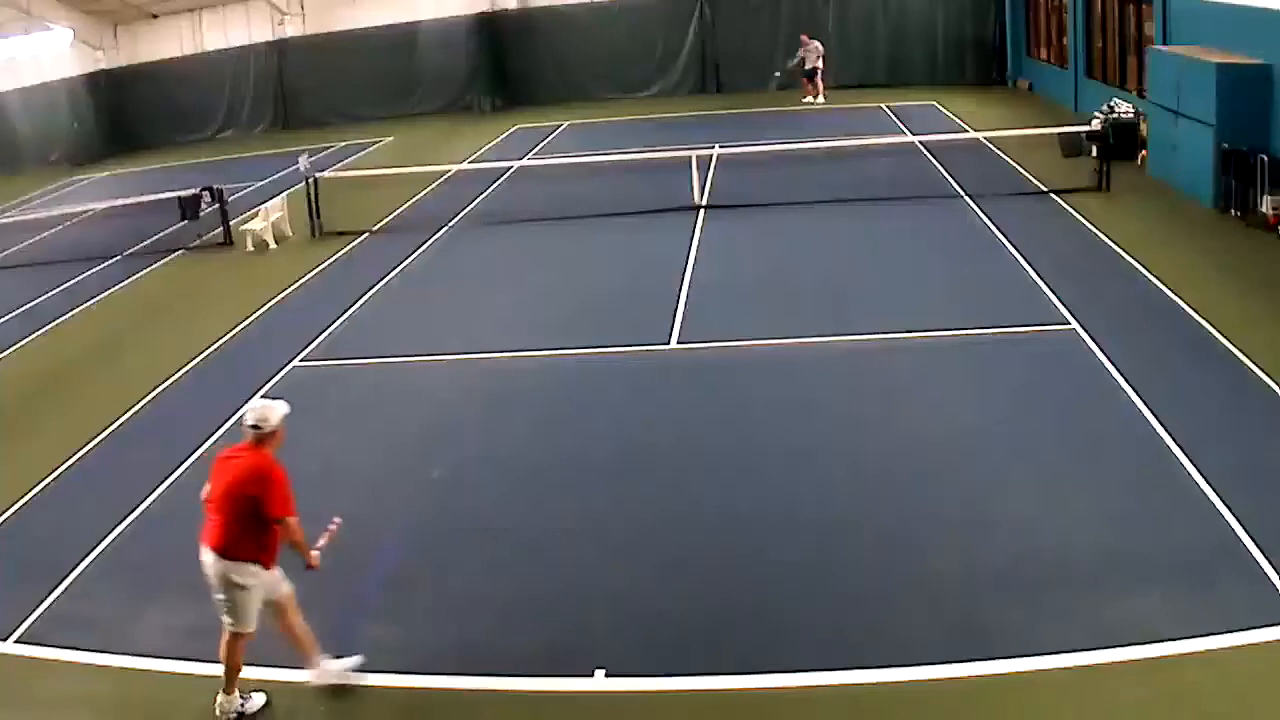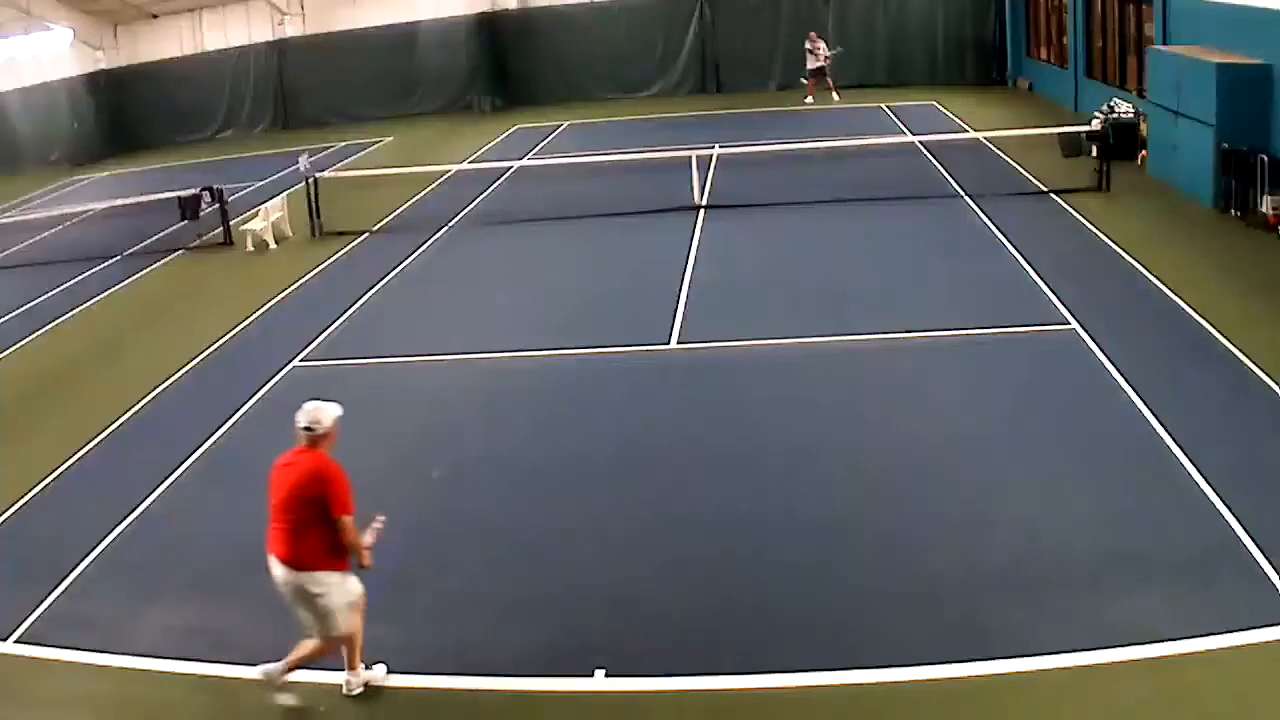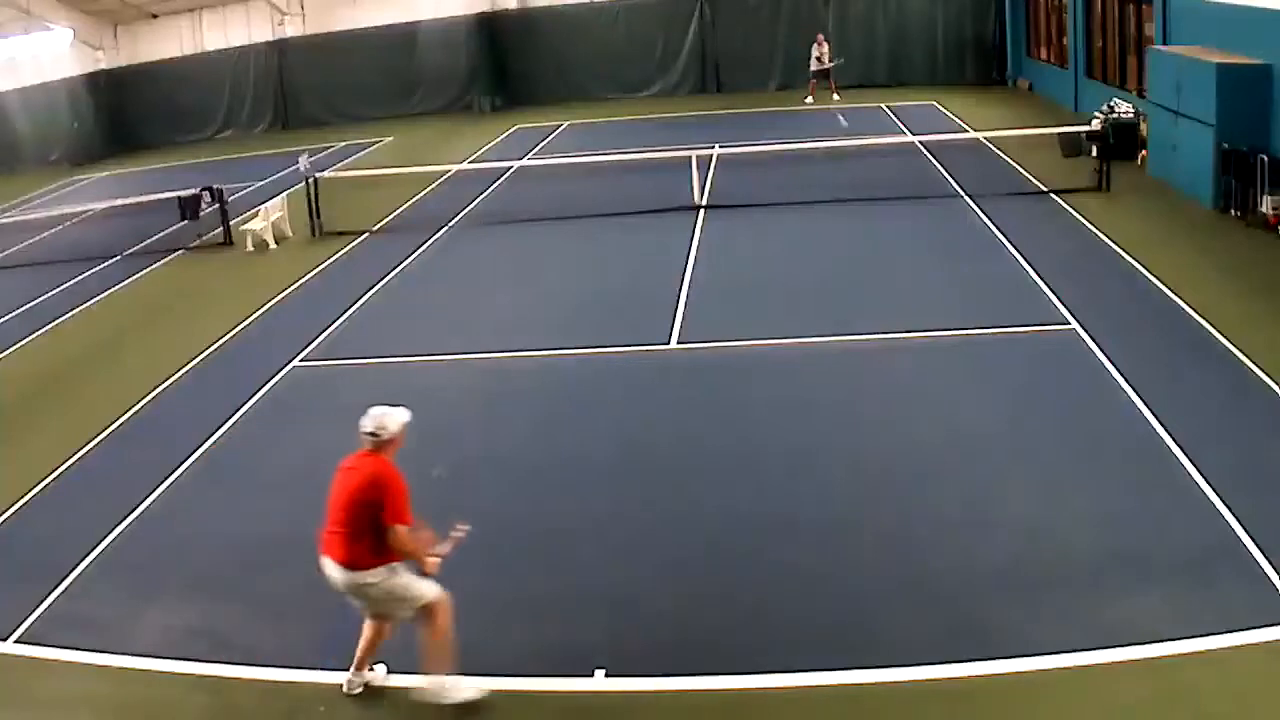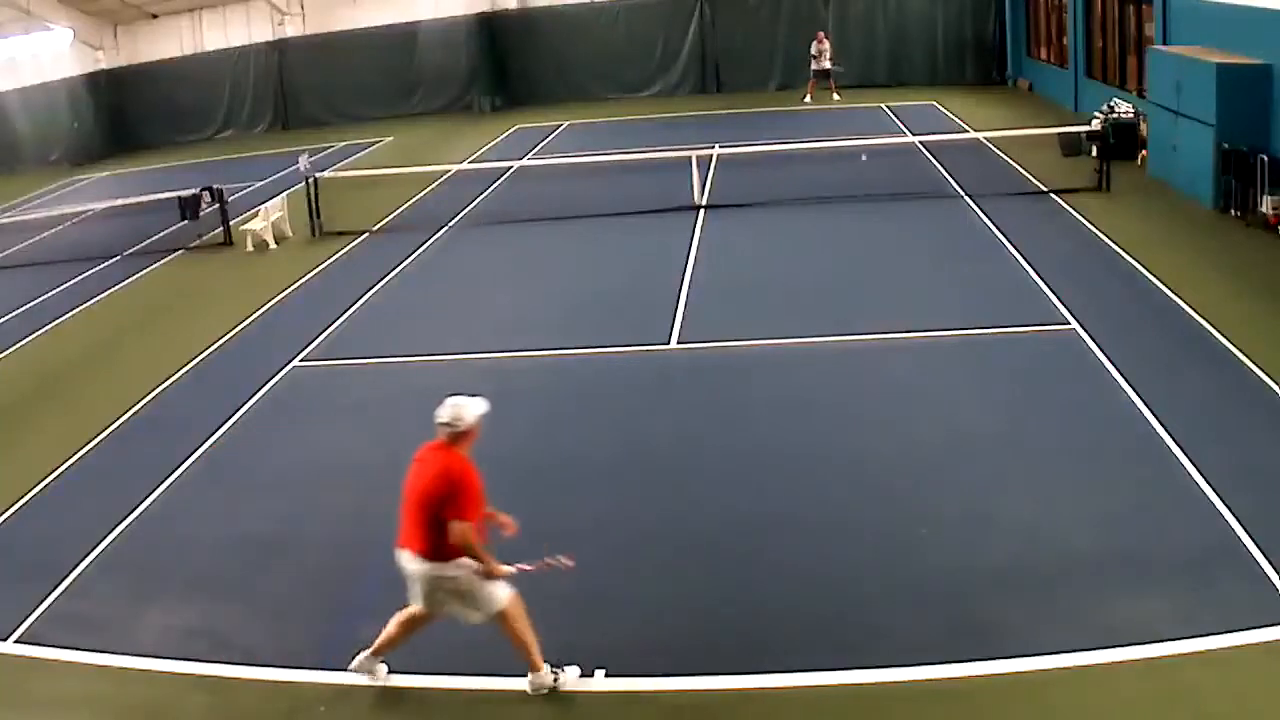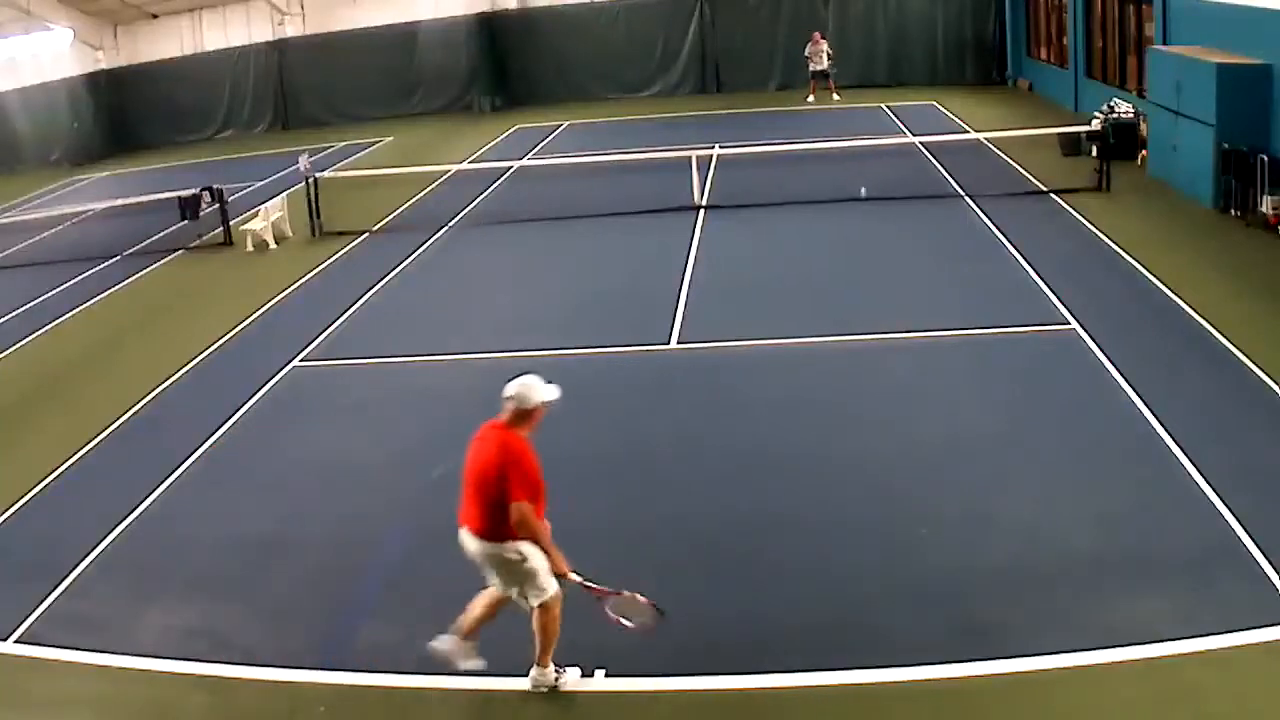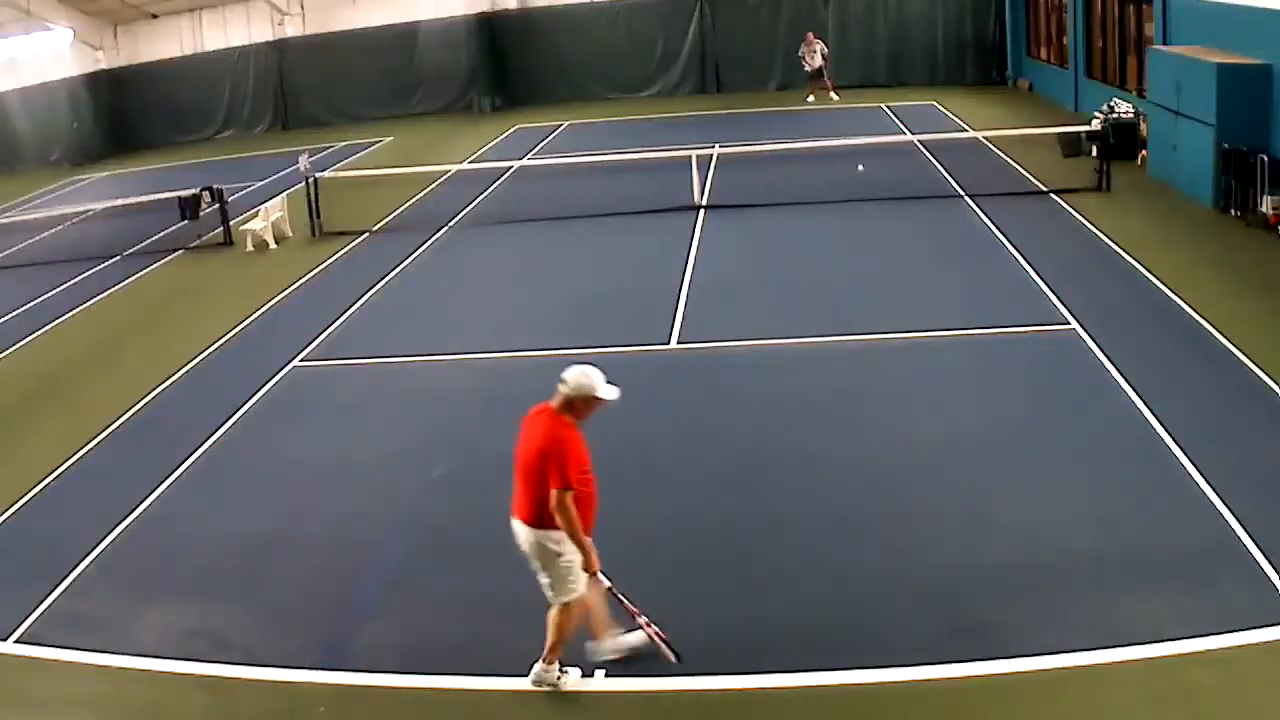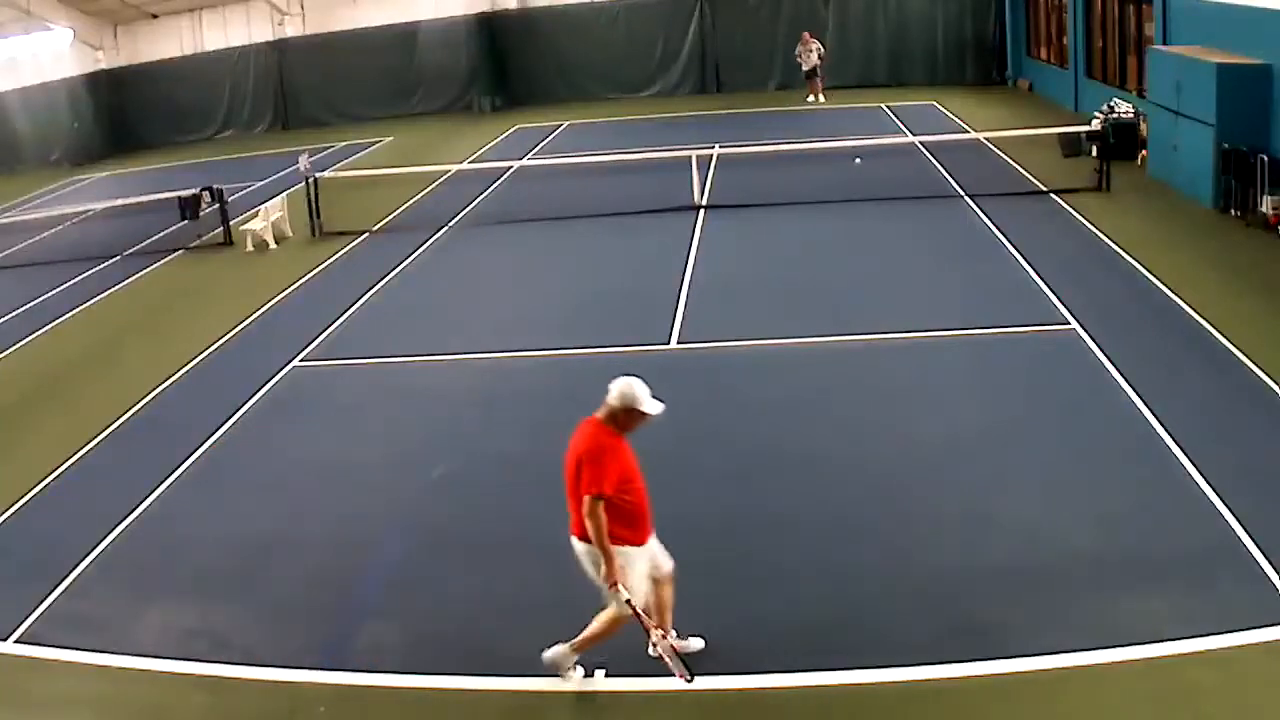
dt=0.2s
person 1, frame 1
left shoulder: (226, 457)
right shoulder: (269, 471)
left elbow: (207, 497)
right elbow: (288, 527)
right wrist: (308, 555)
left hip: (217, 551)
right hip: (238, 564)
left knee: (285, 603)
right knee: (240, 630)
left ankle: (321, 668)
person 1, frame 2
left shoulder: (284, 463)
right shoulder: (329, 471)
right elbow: (346, 531)
right wrist: (362, 553)
left hip: (285, 560)
right hip: (310, 572)
left knee: (354, 600)
right knee: (337, 637)
left ankle: (355, 675)
right ankle: (277, 673)
person 1, frame 3
left shoulder: (349, 465)
right shoulder: (388, 477)
right elbow: (397, 540)
left wrist: (416, 533)
right wrist: (424, 561)
left hip: (334, 562)
right hip: (365, 571)
left knee: (383, 614)
right knee: (438, 603)
left ankle: (357, 675)
right ankle: (437, 681)
person 1, frame 4
left shoulder: (427, 453)
right shoulder: (461, 471)
right elbow: (460, 537)
left wrist: (491, 515)
right wrist: (489, 564)
left hip: (412, 553)
right hip: (443, 563)
left knee: (424, 610)
right knee: (509, 606)
left ankle: (369, 659)
right ankle: (540, 675)
person 1, frame 5
left shoulder: (488, 431)
right shoulder: (518, 452)
right elbow: (520, 516)
left wrist: (536, 516)
right wrist: (553, 554)
left hip: (473, 532)
right hip: (501, 542)
left knee: (504, 590)
right knee: (549, 599)
left ankle: (458, 641)
right ankle: (543, 672)
person 1, frame 6
left shoulder: (539, 415)
right shoulder: (563, 438)
right elbow: (560, 504)
right wrist: (586, 550)
left hip: (530, 522)
right hip: (549, 532)
left knee: (590, 580)
right knee: (569, 600)
left ankle: (606, 641)
right ankle: (547, 669)
person 1, frame 7
left shoulder: (597, 428)
right shoulder: (600, 448)
right elbow: (592, 512)
right wrist: (609, 560)
right hip: (609, 544)
left knee: (663, 576)
right knee: (626, 608)
left ankle: (665, 639)
right ankle: (565, 654)
